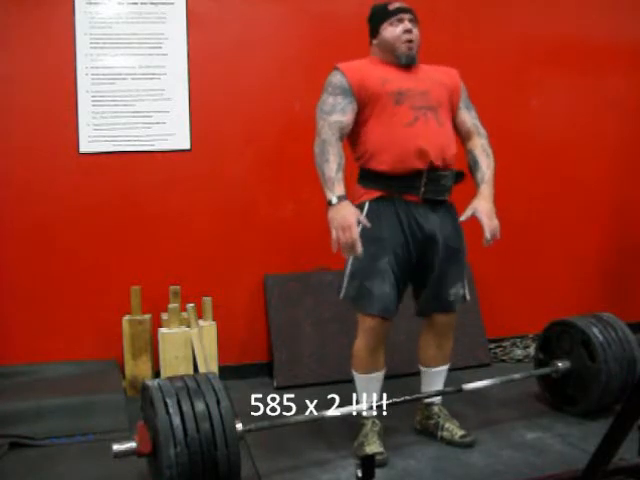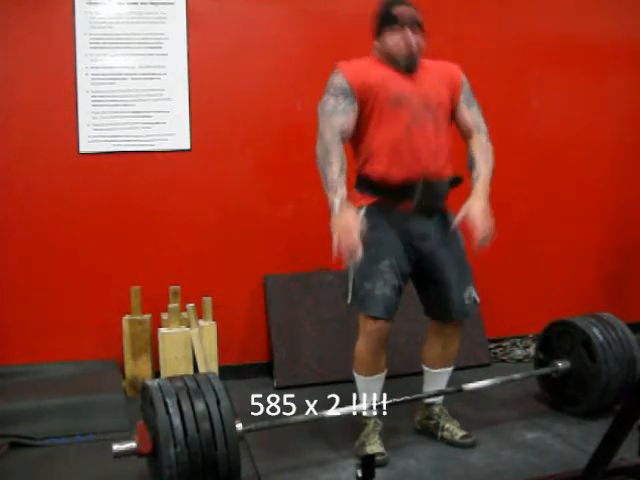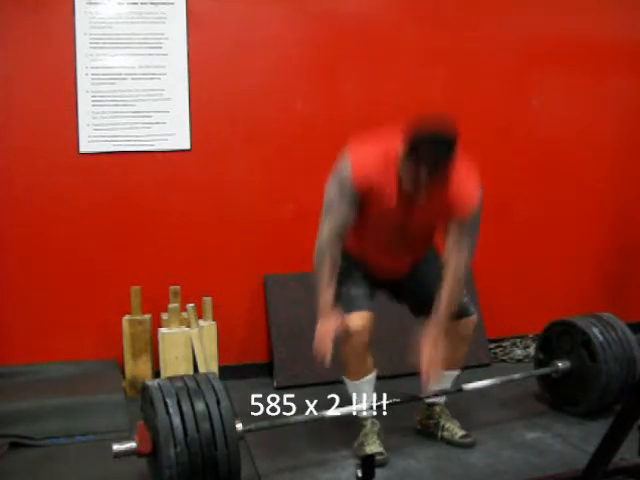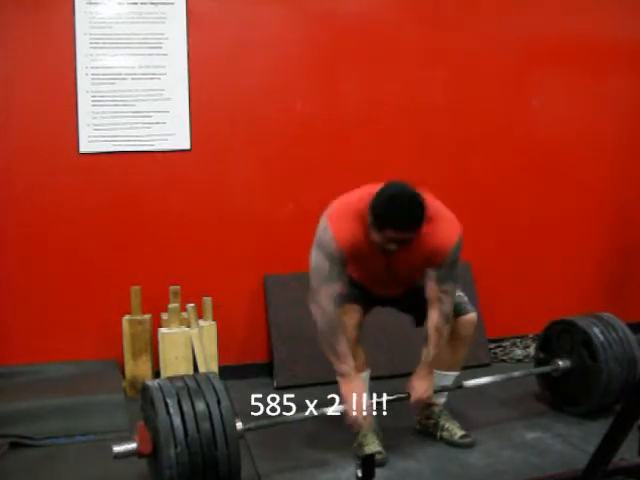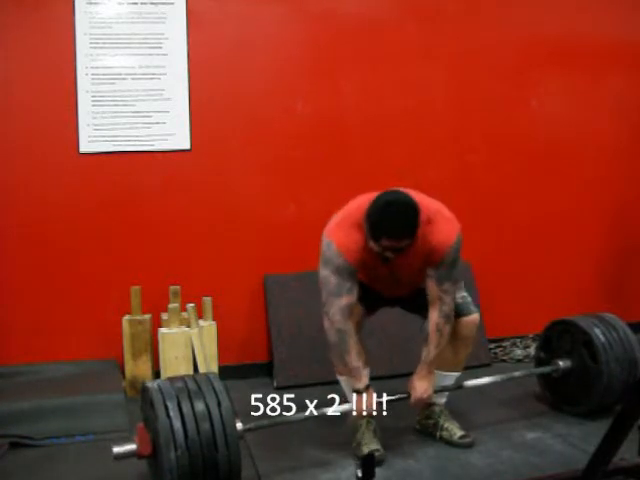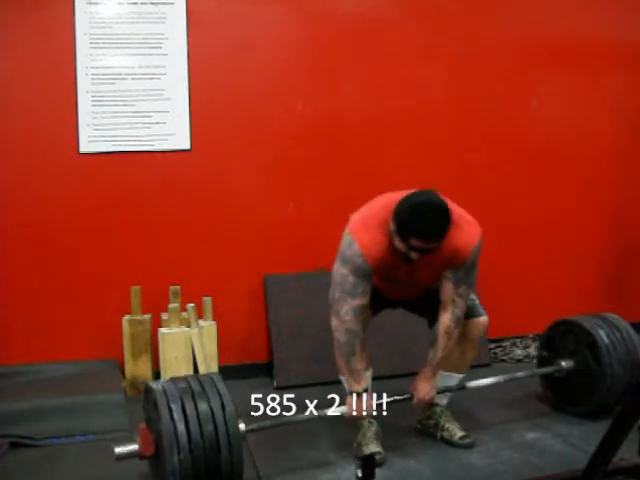
dt=0.3s
person 1, frame 1
left shoulder: (446, 78)
right shoulder: (350, 76)
left elbow: (476, 136)
right elbow: (328, 136)
left wrist: (485, 195)
right wrist: (337, 200)
left hip: (441, 206)
right hip: (384, 206)
left knee: (443, 315)
right knee: (374, 319)
left ankle: (431, 410)
right ankle: (369, 423)
person 1, frame 2
left shoulder: (449, 75)
right shoulder: (352, 76)
left elbow: (478, 133)
right elbow: (330, 140)
left wrist: (480, 196)
right wrist: (339, 207)
left hip: (436, 214)
right hip: (380, 213)
left knee: (451, 317)
right knee: (376, 322)
left ankle: (432, 410)
right ankle: (369, 422)
person 1, frame 3
left shoulder: (464, 187)
right shoulder: (362, 163)
left elbow: (457, 265)
right elbow: (329, 236)
left wrist: (436, 334)
right wrist: (326, 312)
left hip: (413, 259)
right hip: (357, 259)
left knee: (465, 319)
right knee: (357, 325)
left ankle: (433, 412)
right ankle: (367, 422)
person 1, frame 4
left shoulder: (445, 232)
right shoulder: (338, 225)
left elbow: (440, 305)
right elbow: (324, 305)
left wrist: (426, 372)
right wrist: (347, 377)
left hip: (413, 280)
right hip: (357, 278)
left knee: (465, 320)
right knee: (345, 323)
left ankle: (432, 410)
right ankle: (366, 423)
person 1, frame 5
left shoulder: (444, 232)
right shoulder: (342, 236)
left elbow: (440, 306)
right elbow: (336, 319)
left wrist: (425, 372)
right wrist: (360, 389)
left hip: (419, 280)
right hip: (364, 280)
left knee: (467, 321)
right knee: (344, 321)
left ankle: (433, 411)
right ankle: (365, 420)
person 1, frame 6
left shoulder: (466, 236)
right shoulder: (362, 237)
left elbow: (453, 310)
right elbow: (345, 318)
left wrist: (430, 374)
right wrist: (357, 390)
left hip: (428, 284)
right hip: (372, 280)
left knee: (476, 323)
right knee: (348, 323)
left ankle: (434, 412)
right ankle: (367, 423)
